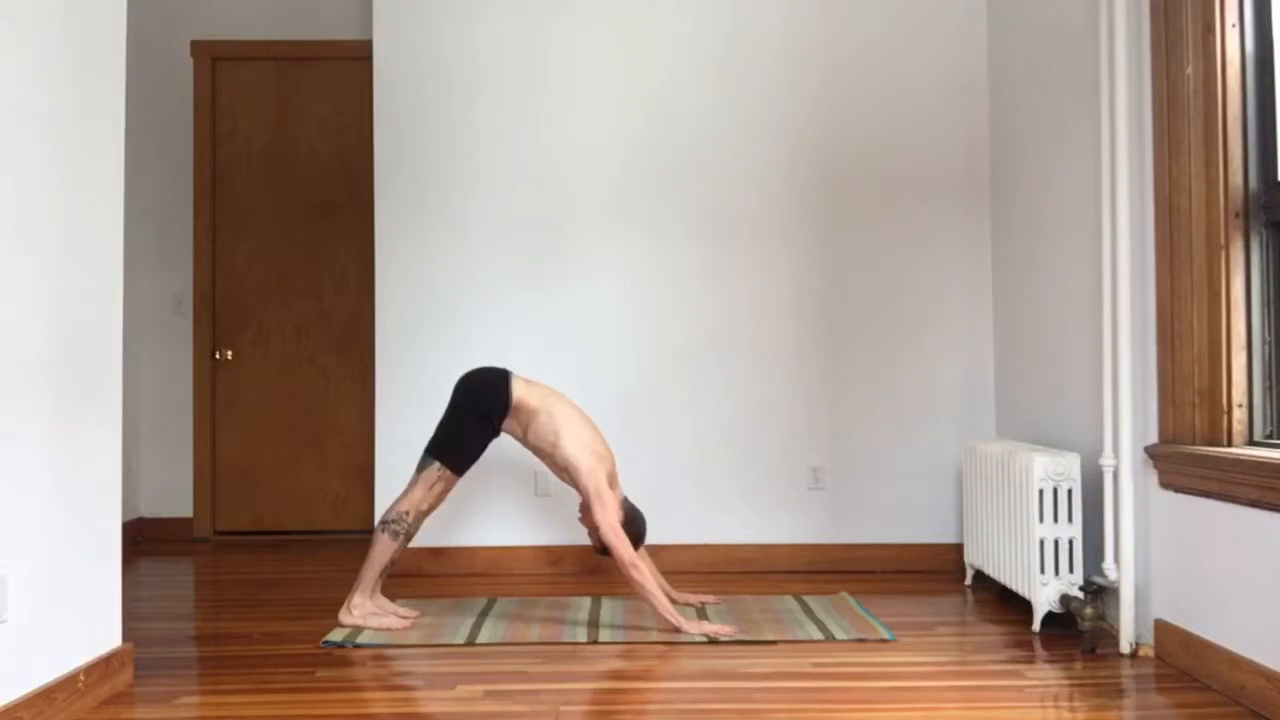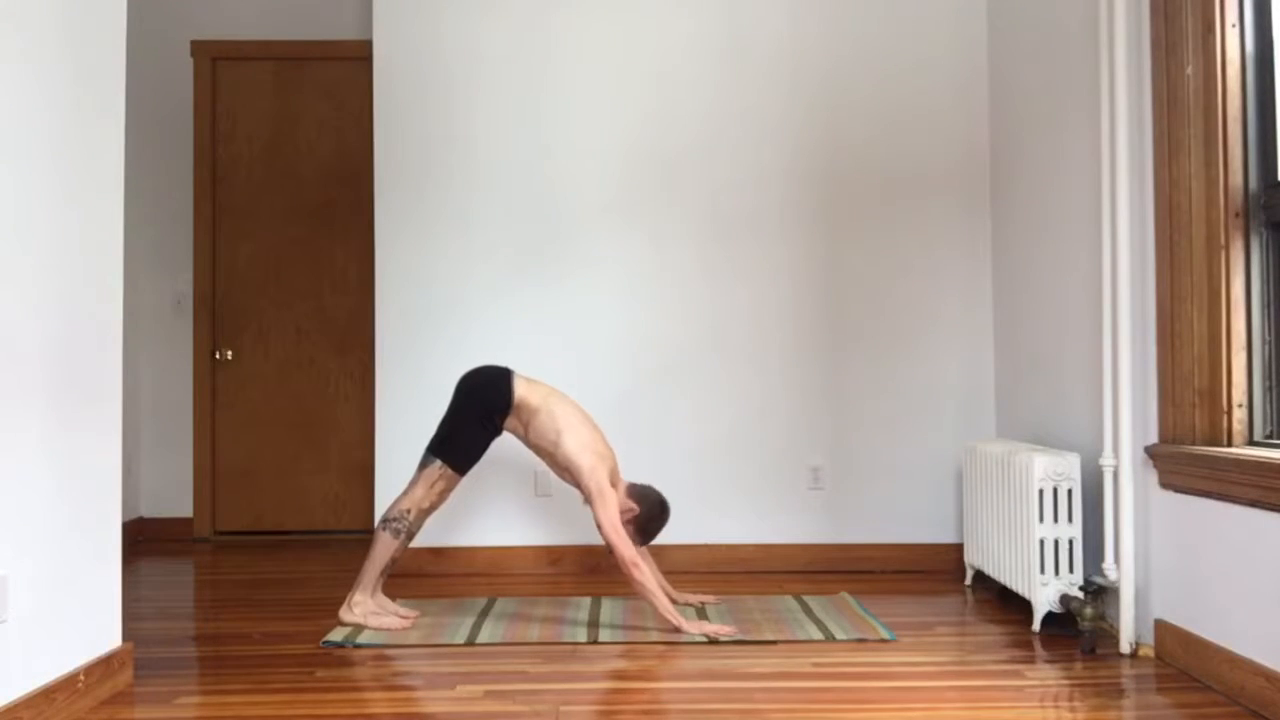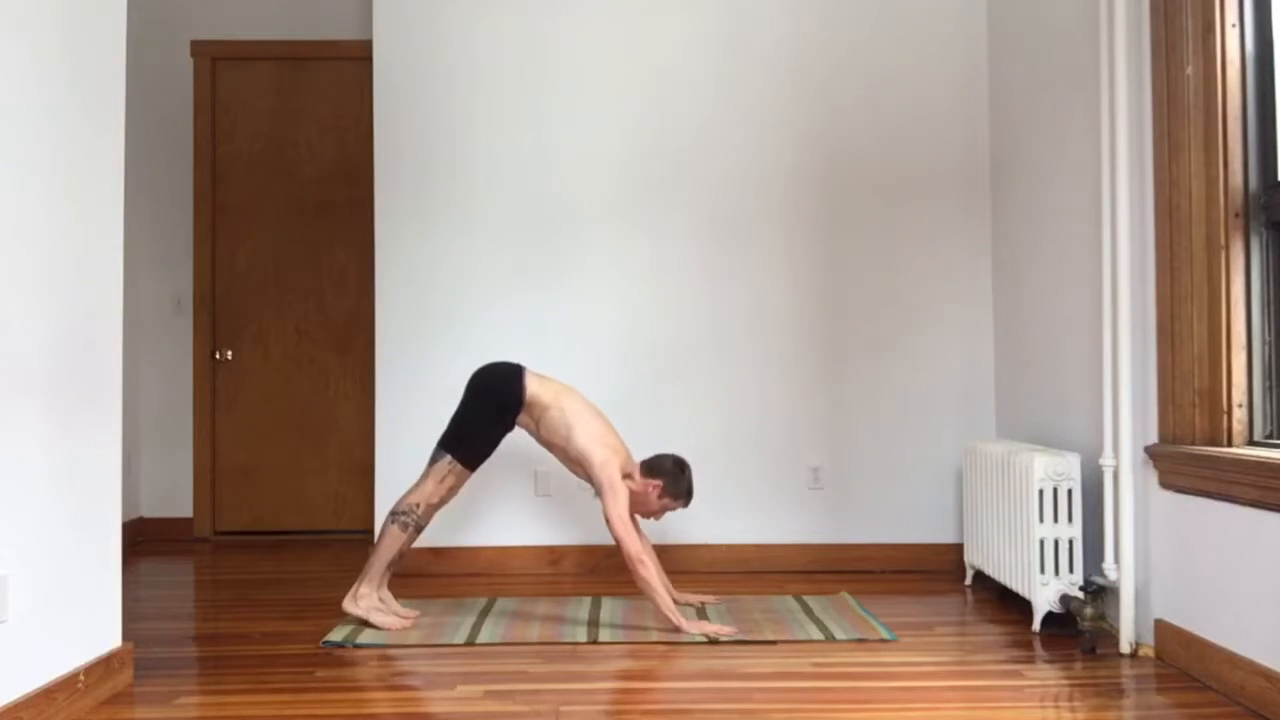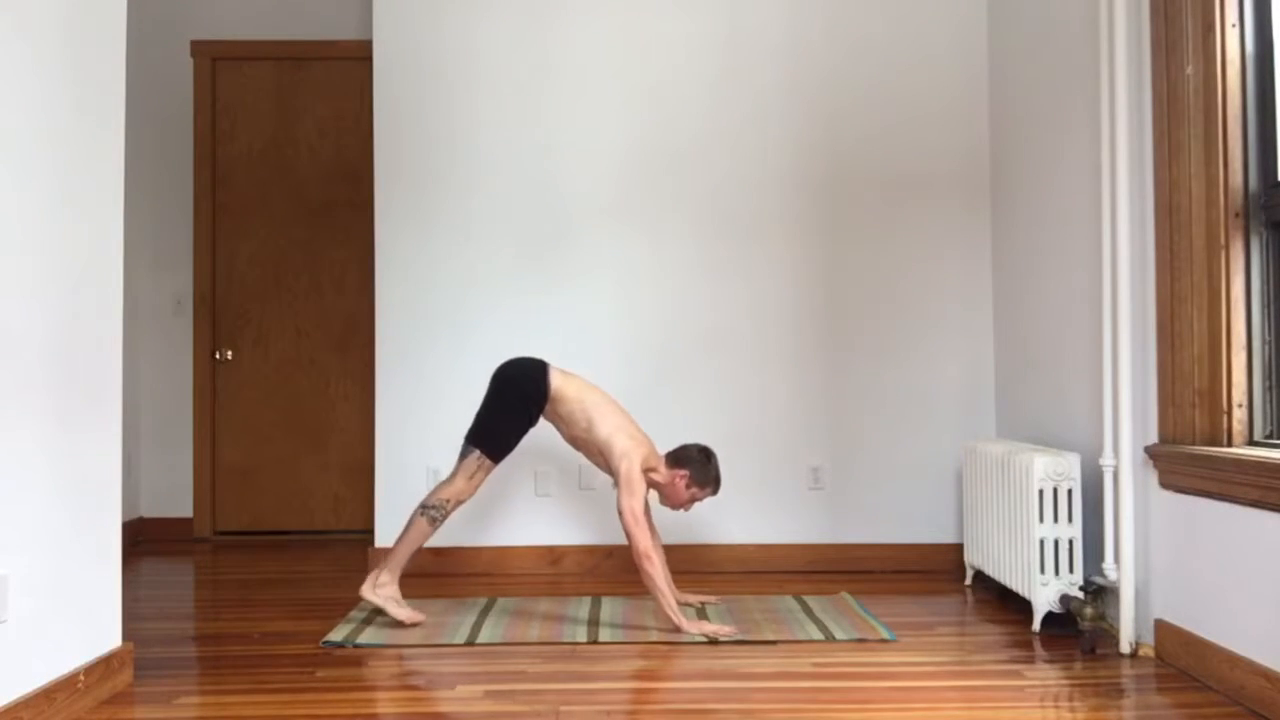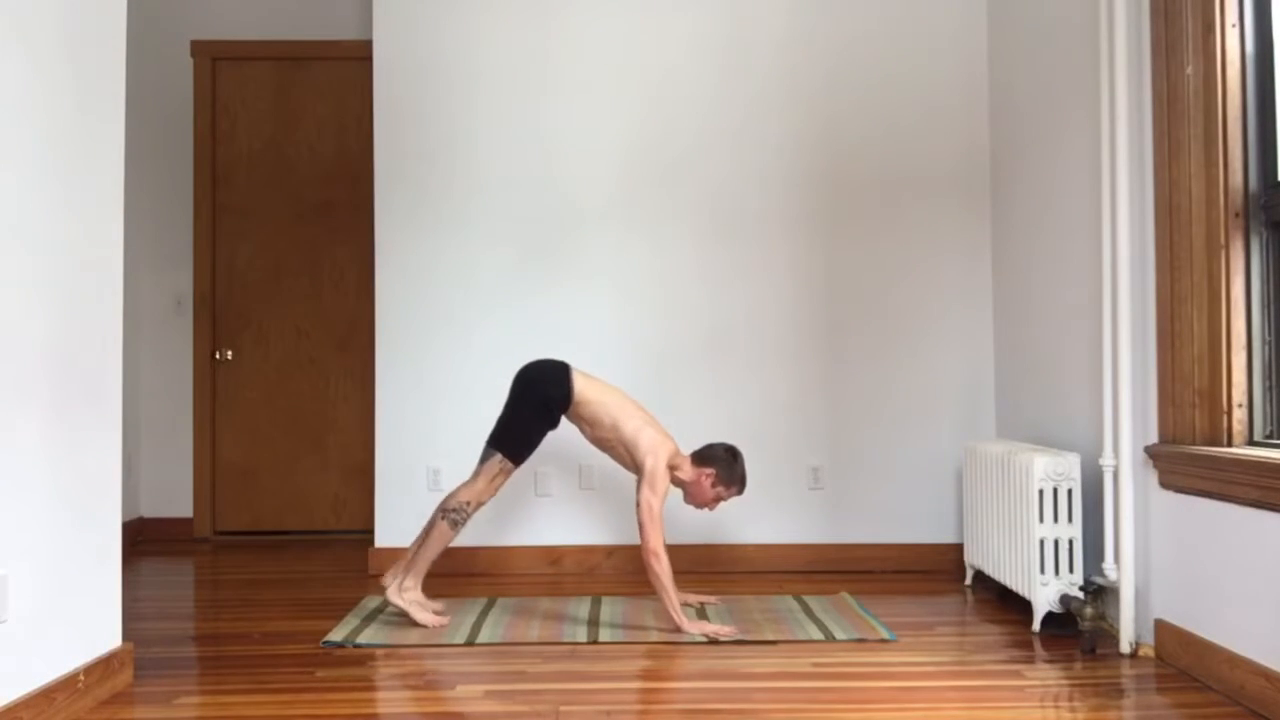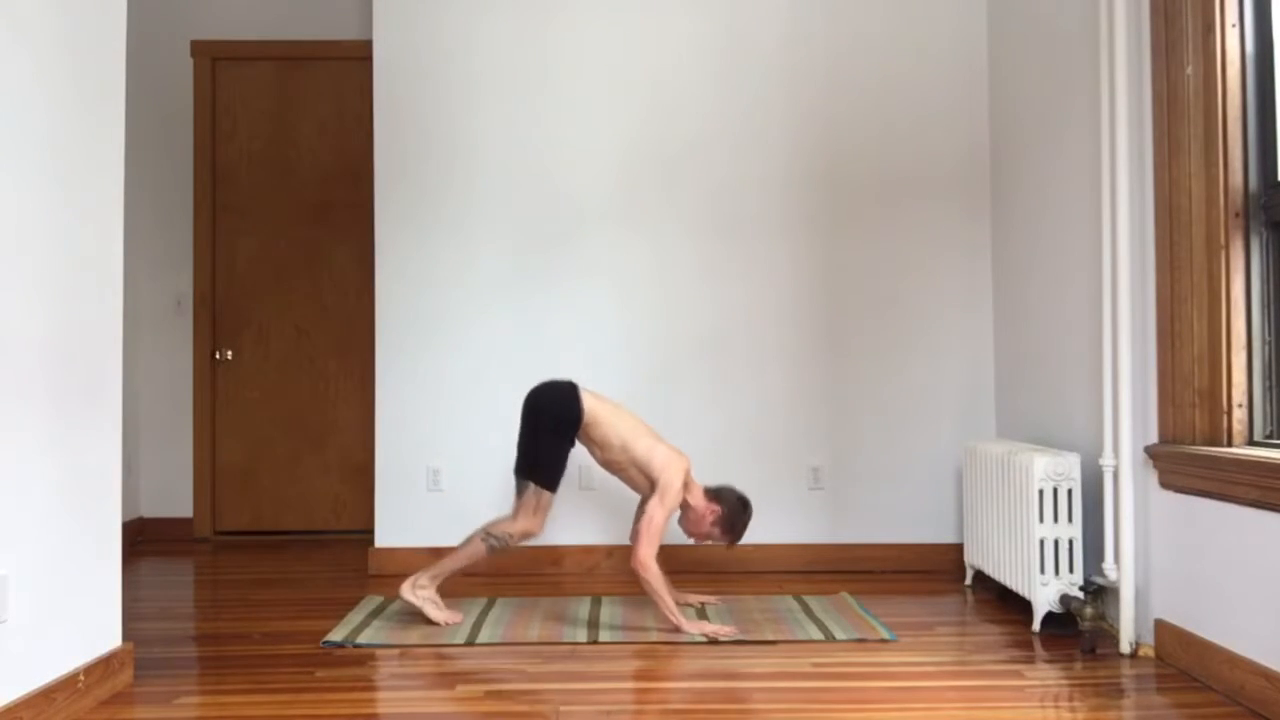
dt=0.5s
person 1, frame 1
left shoulder: (604, 482)
right shoulder: (597, 485)
left elbow: (633, 549)
right elbow: (629, 561)
left wrist: (673, 594)
right wrist: (680, 621)
left hip: (497, 398)
right hip: (488, 396)
left knee: (425, 497)
right knee: (422, 495)
left ankle: (371, 593)
right ankle: (358, 602)
person 1, frame 2
left shoulder: (610, 480)
right shoulder: (599, 481)
left elbow: (634, 547)
right elbow: (629, 560)
left wrist: (672, 593)
right wrist: (680, 622)
left hip: (498, 398)
right hip: (490, 395)
left knee: (428, 497)
right knee: (424, 494)
left ankle: (372, 592)
right ankle: (358, 601)
person 1, frame 3
left shoulder: (623, 468)
right shoulder: (612, 473)
left elbow: (639, 540)
right elbow: (634, 555)
left wrist: (674, 594)
right wrist: (681, 621)
left hip: (511, 393)
right hip: (502, 391)
left knee: (437, 493)
right knee: (433, 489)
left ankle: (378, 587)
right ankle: (363, 592)
person 1, frame 4
left shoulder: (645, 461)
right shoulder: (633, 463)
left elbow: (650, 535)
right elbow: (643, 551)
left wrist: (674, 593)
right wrist: (681, 621)
left hip: (533, 389)
right hip: (525, 384)
left knee: (460, 484)
right knee: (461, 486)
left ankle: (386, 575)
right ankle: (383, 581)
person 1, frame 5
left shoulder: (664, 457)
right shoulder: (658, 463)
left elbow: (654, 542)
right elbow: (653, 550)
left wrist: (674, 594)
right wrist: (683, 621)
left hip: (553, 386)
right hip: (547, 386)
left knee: (482, 486)
right knee: (482, 488)
left ankle: (406, 569)
right ankle: (407, 585)
person 1, frame 6
left shoulder: (666, 479)
right shoulder: (674, 481)
left elbow: (641, 538)
right elbow: (643, 559)
left wrist: (673, 592)
right wrist: (682, 621)
left hip: (561, 406)
right hip: (557, 407)
left knee: (528, 521)
right knee: (528, 523)
left ankle: (425, 584)
right ankle: (423, 584)
